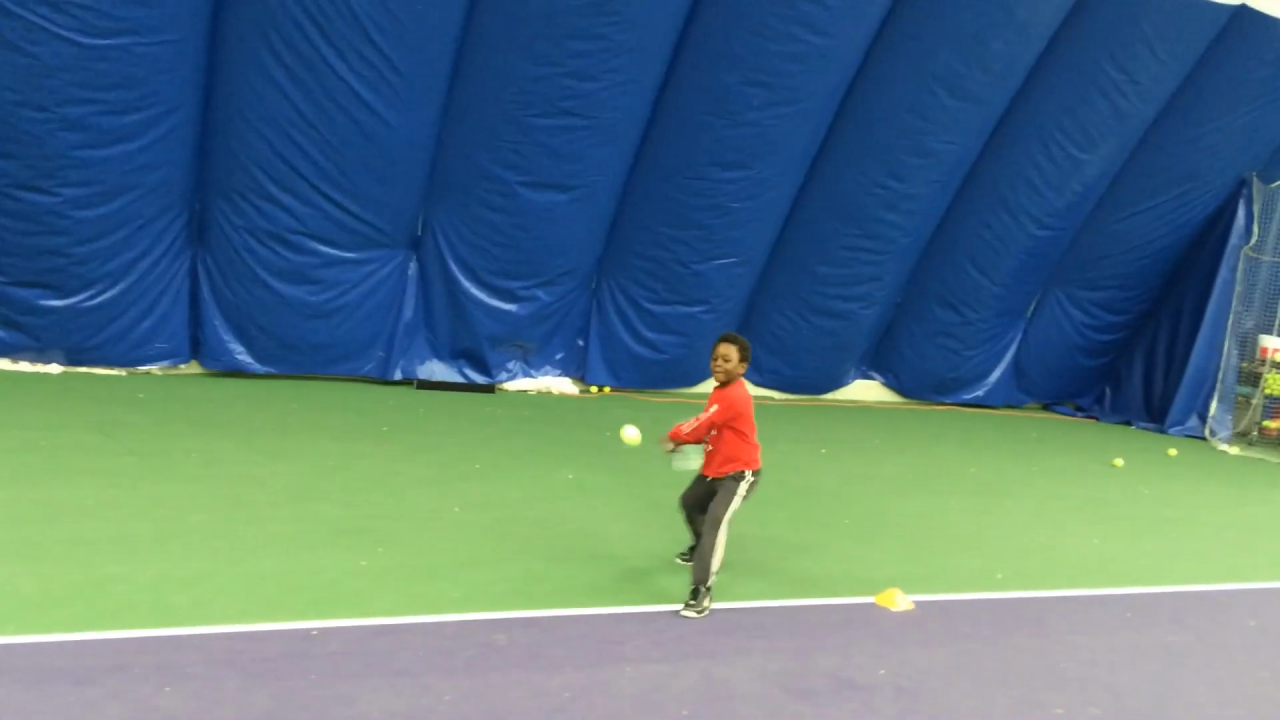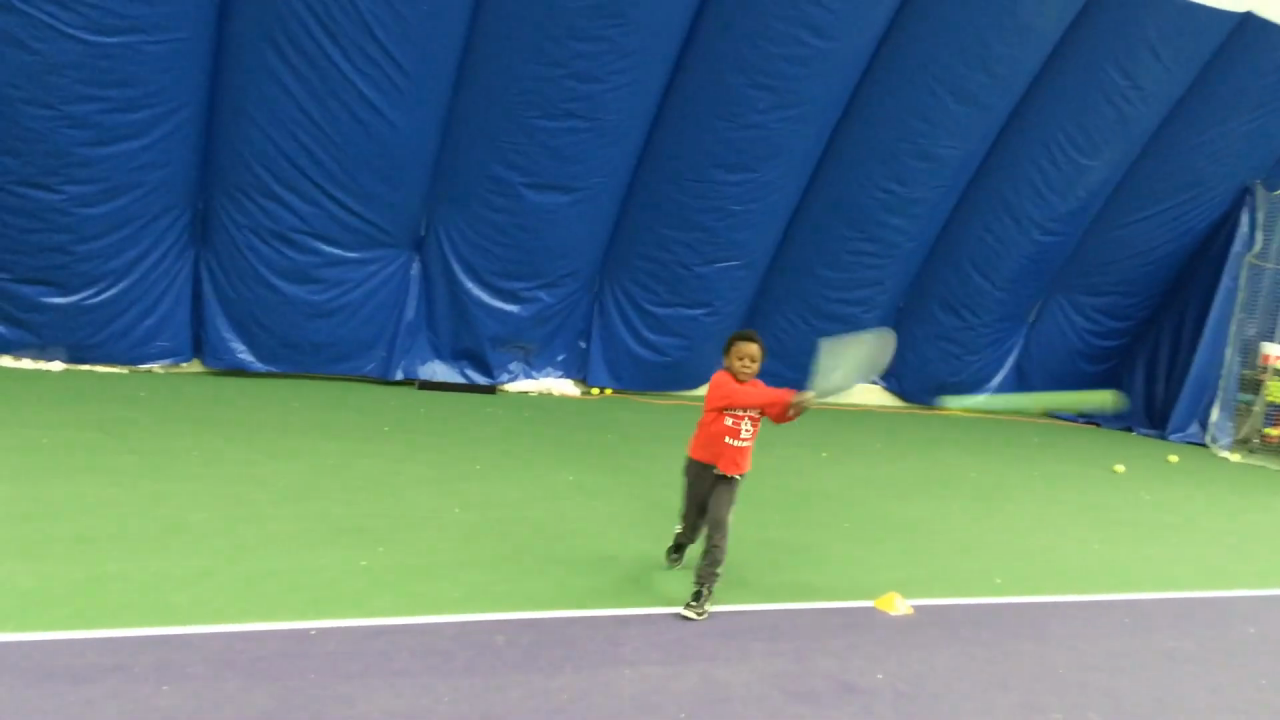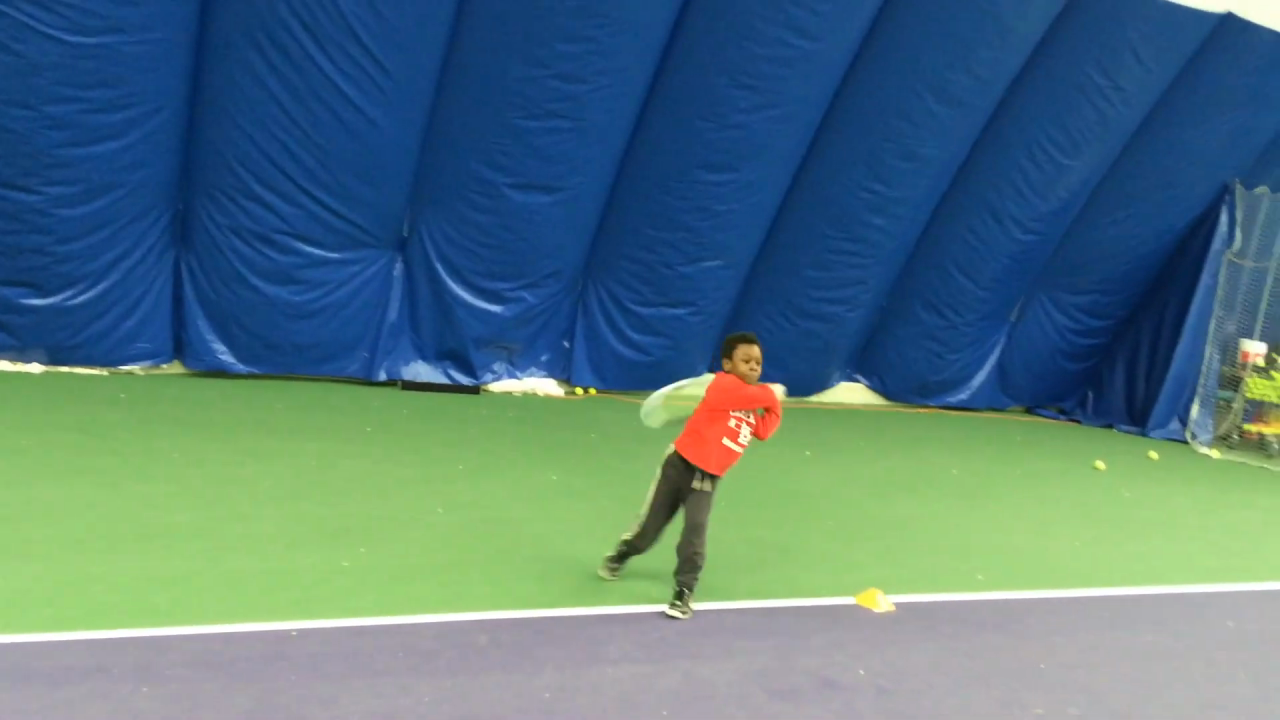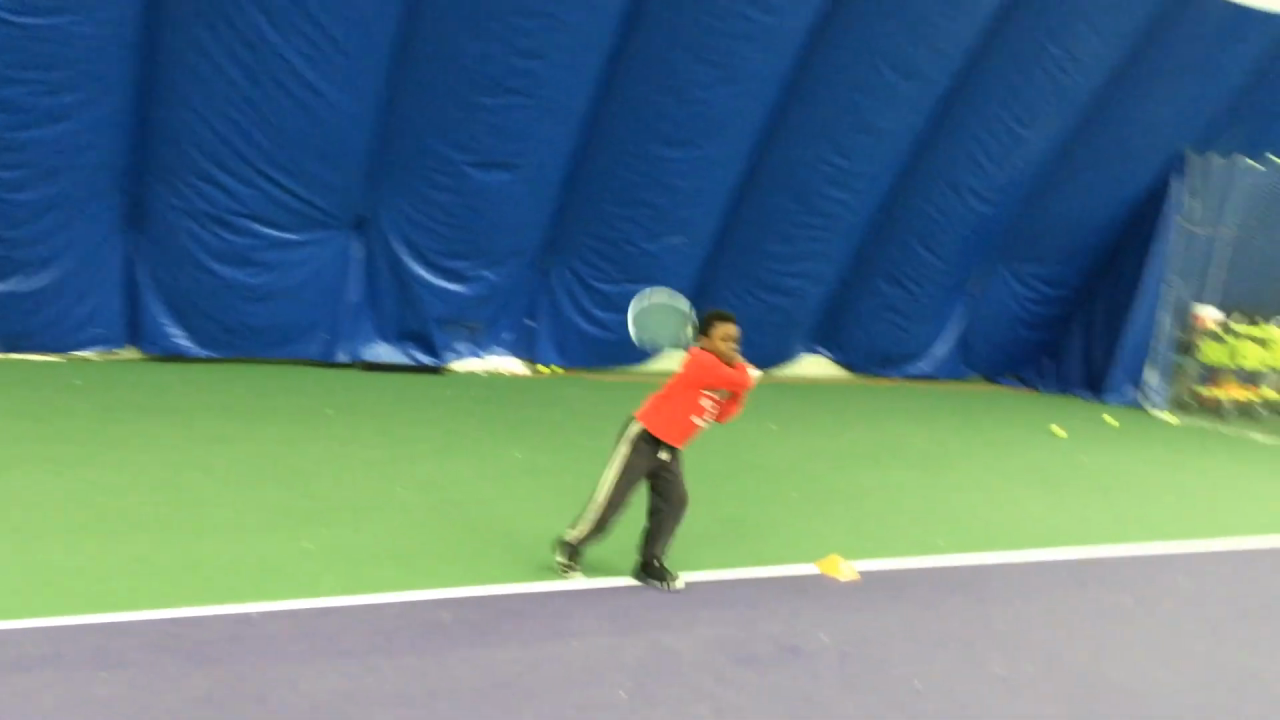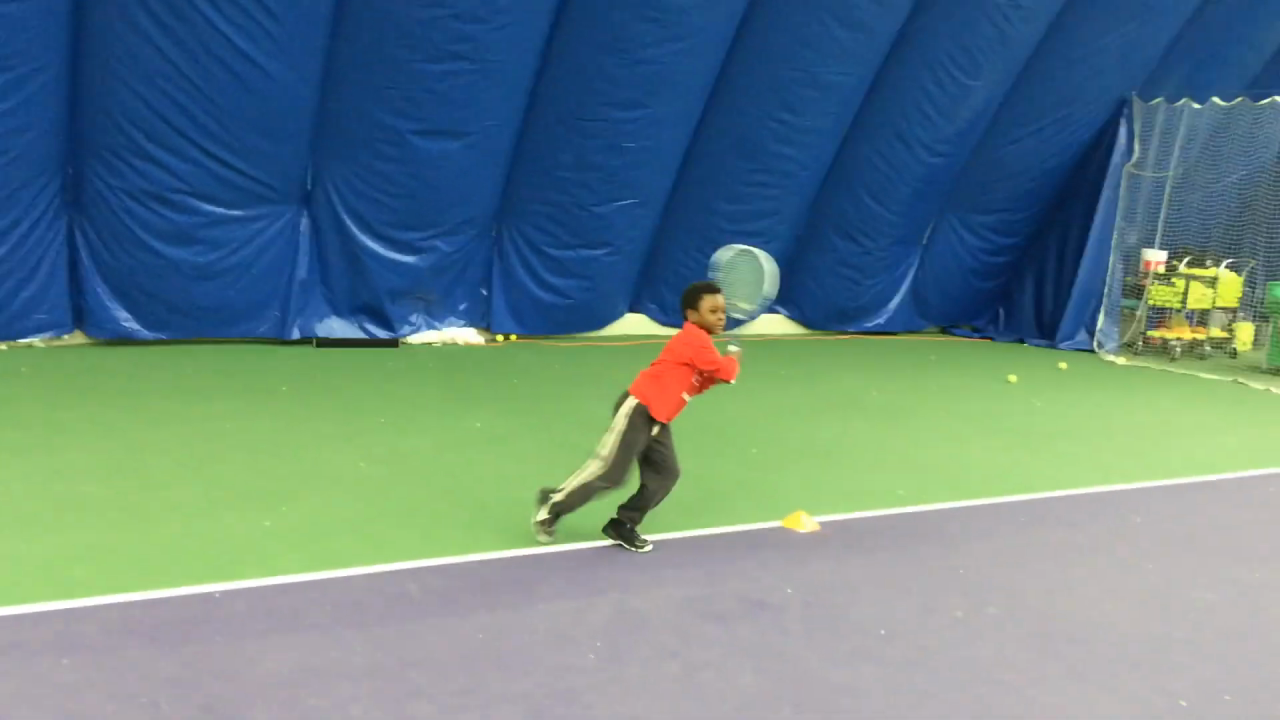
dt=0.2s
person 1, frame 1
left shoulder: (733, 398)
right shoulder: (722, 392)
left elbow: (699, 428)
right elbow: (706, 425)
left wrist: (674, 436)
right wrist: (684, 435)
left hip: (740, 472)
right hip: (716, 469)
left knee: (715, 521)
right knee: (690, 503)
left ankle: (702, 589)
right ankle: (702, 550)
person 1, frame 2
left shoulder: (762, 392)
right shoulder: (720, 382)
left elbow: (778, 414)
right elbow: (746, 396)
left wrist: (795, 406)
right wrist: (788, 397)
left hip: (733, 472)
right hip: (701, 465)
left knee: (717, 525)
right knee: (692, 519)
left ankle: (704, 590)
right ankle: (680, 544)
person 1, frame 3
left shoulder: (752, 404)
right shoulder: (724, 384)
left elbow: (764, 432)
right elbow: (762, 396)
left wrist: (774, 401)
right wrist: (771, 393)
left hip: (709, 476)
right hip: (684, 464)
left knee: (696, 529)
right knee: (653, 522)
left ankle: (684, 590)
right ankle: (622, 553)
person 1, frame 4
left shoulder: (721, 376)
right shoulder: (702, 362)
left elbow: (724, 414)
right elbow: (743, 381)
left wrist: (740, 374)
right wrist: (746, 372)
left hip: (668, 449)
right hip: (646, 438)
left knee: (673, 501)
right knee: (611, 498)
left ankle: (651, 563)
right ankle: (570, 546)
person 1, frame 5
left shoulder: (700, 344)
right shoulder: (695, 340)
left elbow: (693, 386)
right elbow: (728, 370)
left wrist: (714, 377)
right wrist: (732, 358)
left hip: (656, 419)
right hip: (637, 410)
left knee: (666, 474)
right knee: (610, 473)
left ankle: (623, 525)
right ankle: (552, 504)
